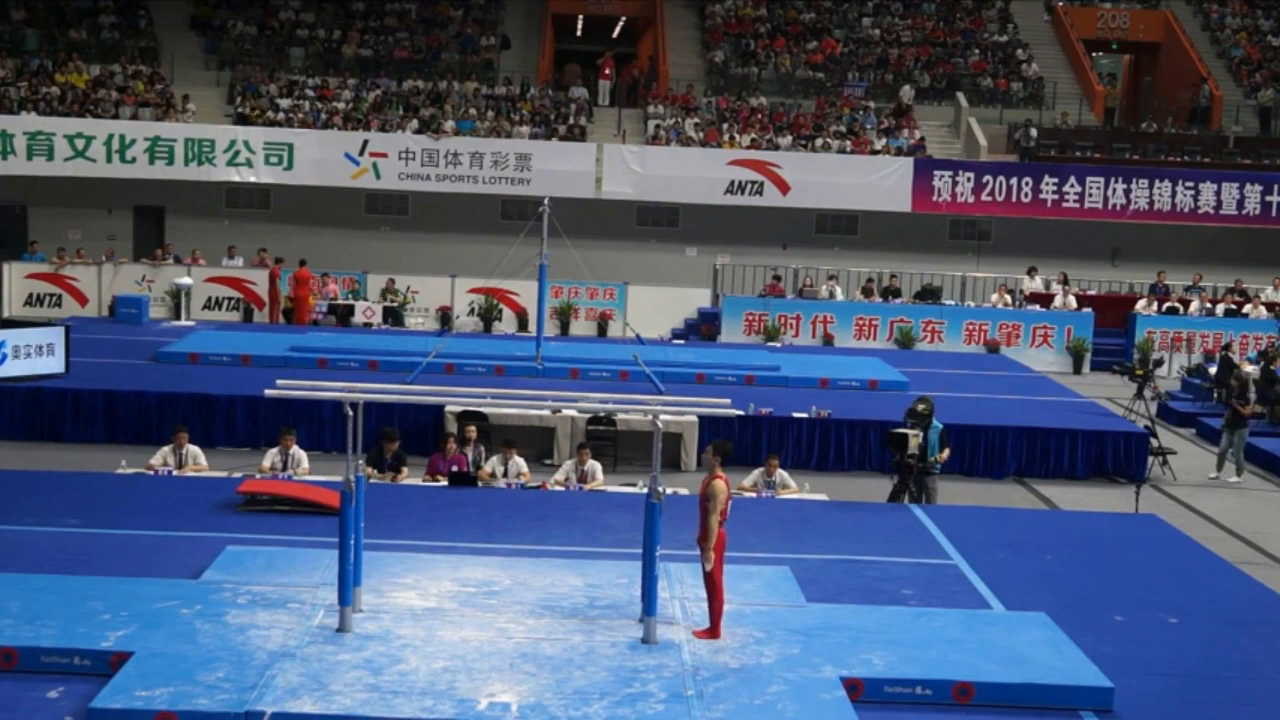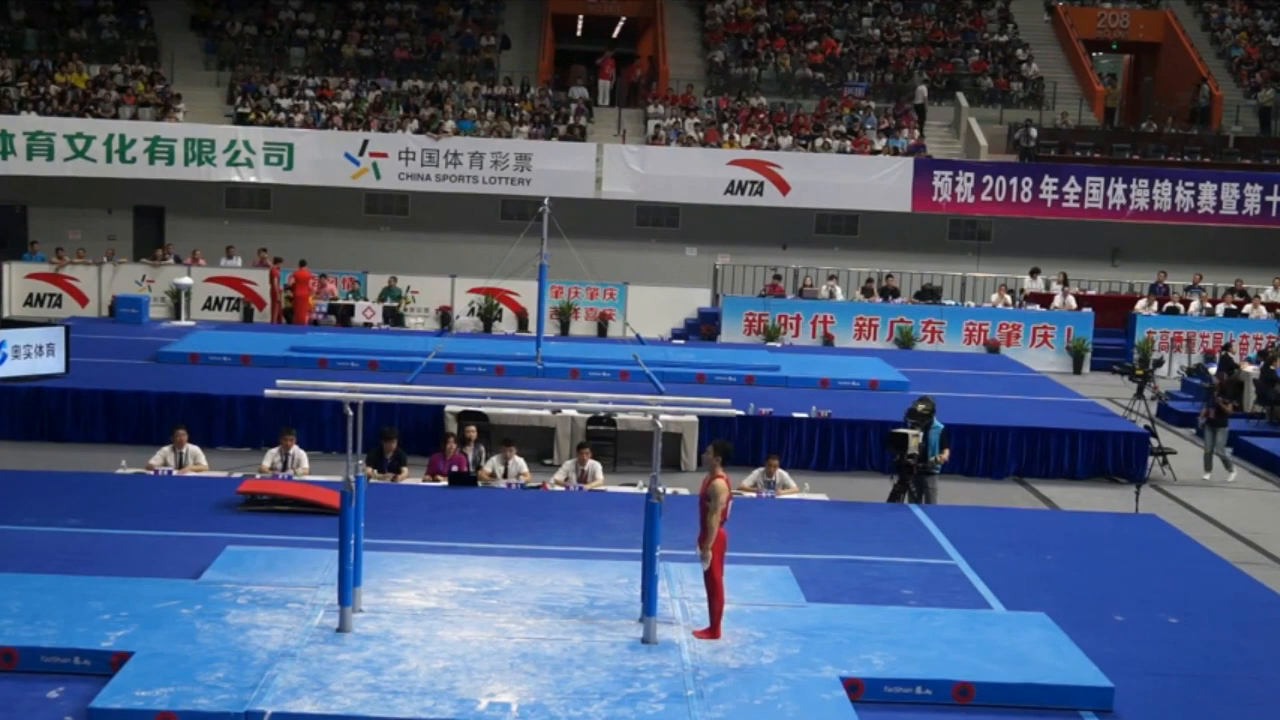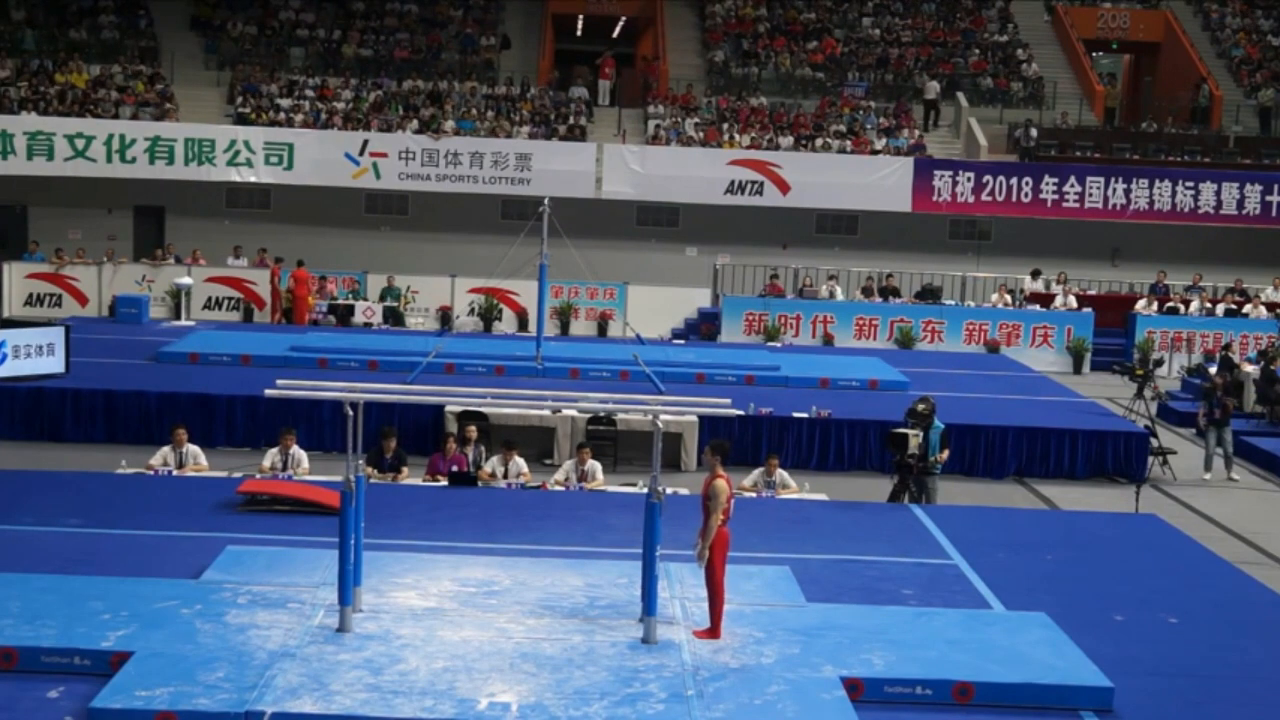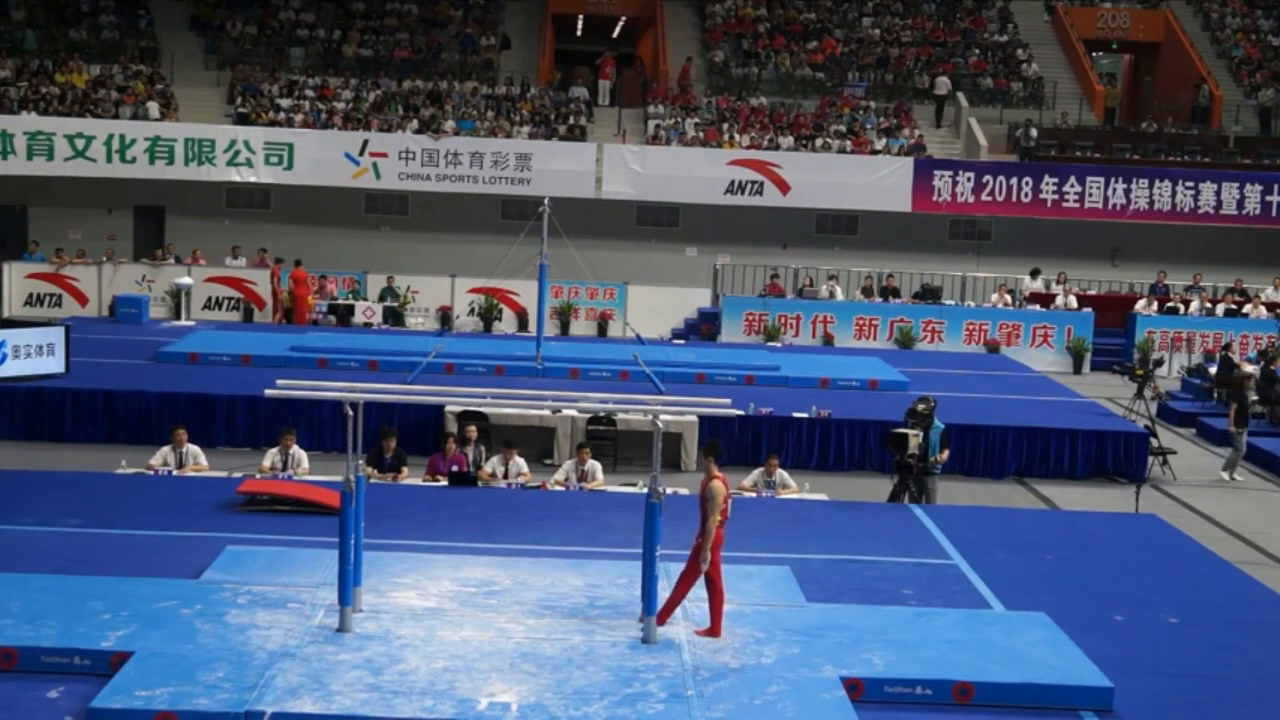
dt=0.7s
person 1, frame 1
left shoulder: (717, 484)
right shoulder: (710, 478)
left elbow: (714, 518)
left wrist: (709, 548)
right wrist: (701, 538)
left hip: (713, 538)
right hip: (708, 537)
left knee: (714, 584)
right knee: (710, 584)
left ankle: (714, 630)
right ankle: (712, 627)
person 1, frame 2
left shoulder: (718, 484)
right shoulder: (711, 478)
left elbow: (715, 518)
left wrist: (707, 547)
right wrist: (702, 540)
left hip: (714, 538)
right hip: (708, 536)
left knee: (714, 584)
right knee: (711, 584)
left ankle: (714, 630)
right ankle: (712, 627)
person 1, frame 3
left shoulder: (718, 484)
right shoulder: (712, 478)
left elbow: (715, 518)
left wrist: (705, 547)
right wrist: (700, 537)
left hip: (716, 537)
right hip: (712, 535)
left knee: (714, 584)
right knee: (713, 583)
left ankle: (714, 630)
right ankle: (713, 627)
person 1, frame 4
left shoulder: (714, 485)
right shoulder: (711, 480)
left elbow: (713, 520)
left wrist: (705, 550)
right wrist: (701, 541)
left hip: (711, 537)
right hip: (708, 536)
left knee: (686, 579)
right knee: (714, 583)
left ankle: (660, 617)
right ankle: (715, 628)
